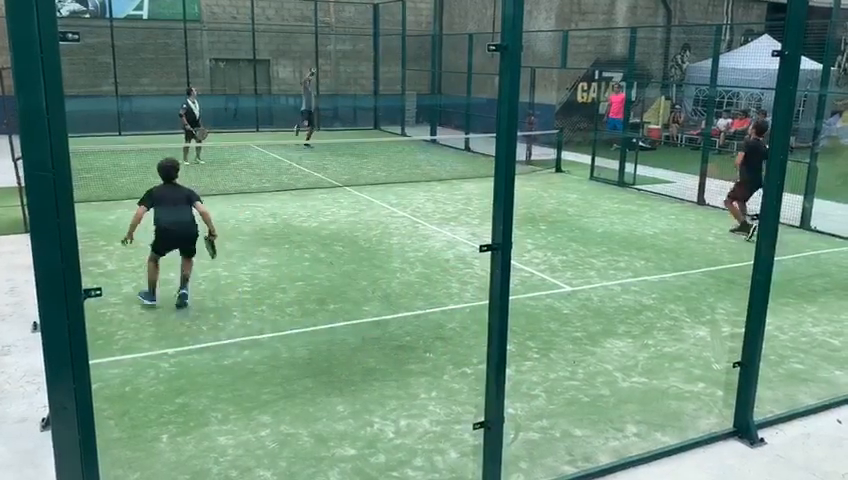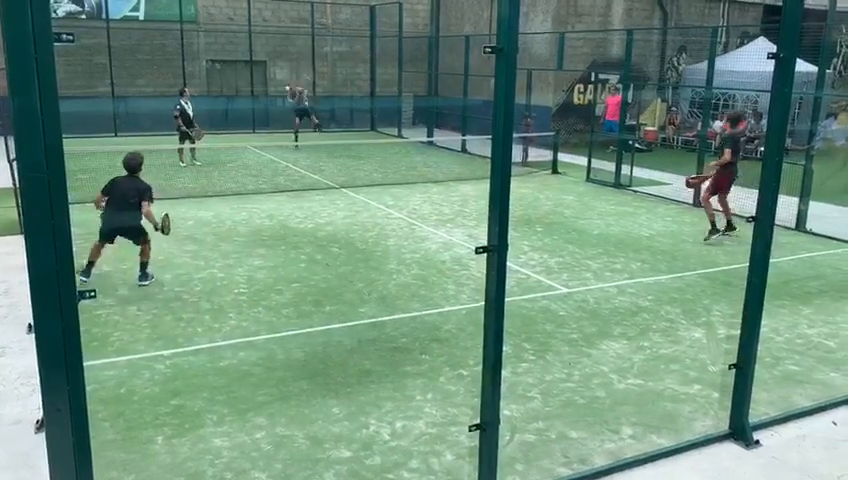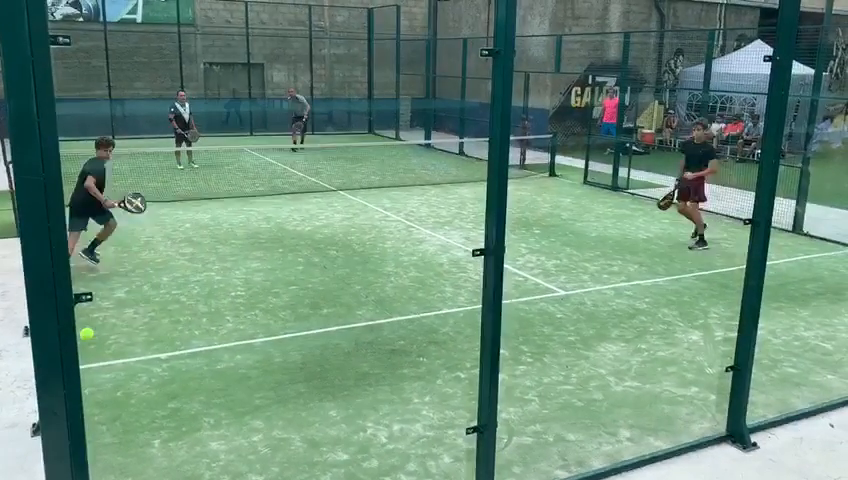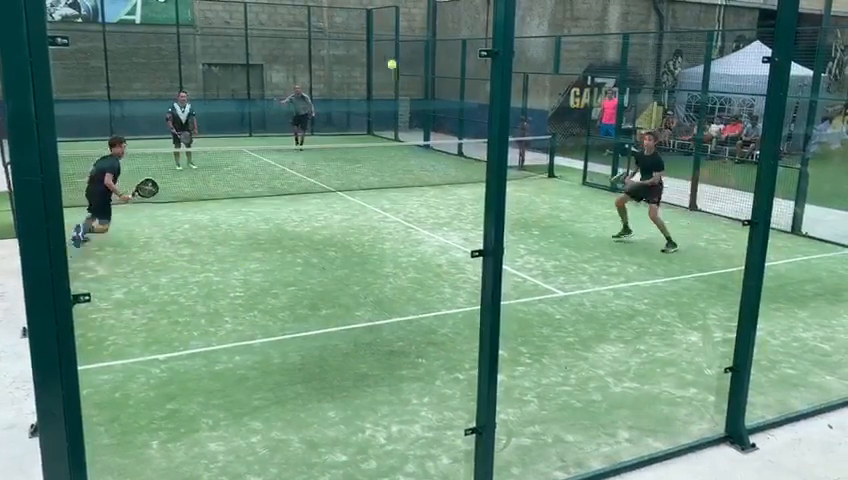
dt=0.4s
person 1, frame 1
left shoulder: (153, 192)
right shoulder: (188, 192)
left elbow: (139, 214)
right elbow: (203, 211)
left wrist: (129, 233)
right wrist: (212, 231)
left hip: (165, 233)
right hip: (188, 232)
left knee: (153, 257)
right knee: (188, 258)
left ankle: (151, 294)
right ankle: (183, 292)
person 1, frame 2
left shoulder: (115, 181)
right shoulder: (145, 187)
left elbow: (98, 199)
right elbow: (145, 211)
left wrist: (99, 206)
right wrist: (156, 224)
left hip: (109, 221)
right hip: (131, 223)
left knee: (100, 244)
right knee: (146, 243)
left ankle: (87, 273)
right ankle: (143, 275)
person 1, frame 3
left shoulder: (92, 162)
right shoulder: (98, 166)
right elbow: (88, 184)
right wrist: (104, 200)
left hip: (76, 203)
right hip: (91, 203)
left knee: (73, 236)
right knee: (111, 224)
right ankle: (90, 250)
person 1, frame 4
left shoulder: (103, 159)
right shoulder: (114, 163)
left elbow: (91, 173)
right elbow: (107, 181)
right wrist: (120, 195)
left hip: (91, 191)
right hip: (100, 195)
left knee: (94, 215)
right knee: (103, 228)
right ankle: (82, 229)
person 2, frame 1
left shoulder: (748, 143)
right shoulder: (764, 147)
left elbow: (738, 162)
left wrist: (739, 171)
left hip: (746, 180)
right hip: (757, 181)
left knee: (728, 202)
right knee: (740, 201)
left ankle: (746, 226)
right ankle: (743, 226)
person 2, frame 2
left shoulder: (728, 137)
right shoulder: (736, 136)
left elbow: (727, 158)
left wrist: (715, 164)
left hip: (725, 172)
right hip: (730, 172)
left knee: (704, 198)
right knee: (721, 198)
left ankle: (714, 228)
right ankle: (730, 226)
person 2, frame 3
left shoulder: (709, 148)
right shoulder: (687, 144)
left elbow: (713, 169)
left wrist: (694, 175)
right wrist: (680, 177)
left hip: (699, 179)
right hip: (686, 179)
left knee: (693, 209)
right knee: (681, 208)
left ankle: (701, 240)
right ankle: (700, 225)
person 2, frame 4
left shoulder: (657, 159)
right shoulder: (639, 155)
left elbow: (656, 180)
left wrist: (637, 183)
right wrist: (629, 178)
left hip: (653, 188)
right hip: (641, 186)
left knee: (653, 215)
right knee: (619, 201)
left ankle: (670, 242)
right ankle: (626, 229)
